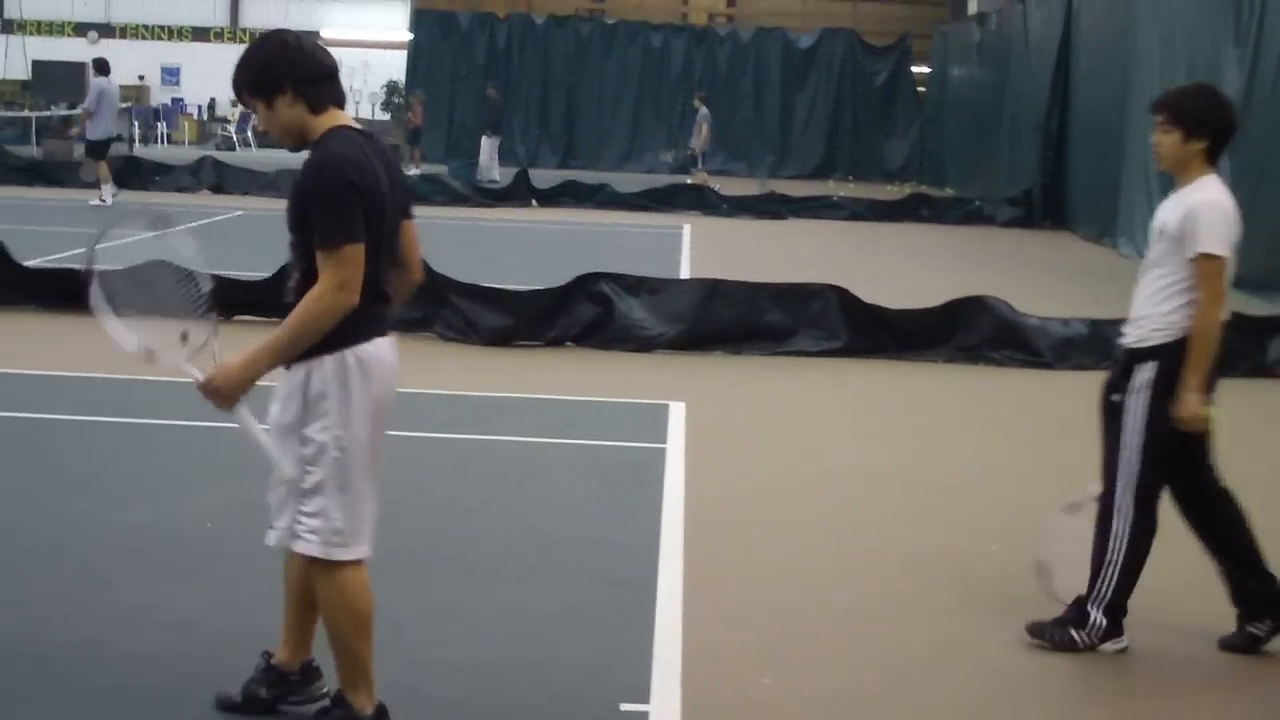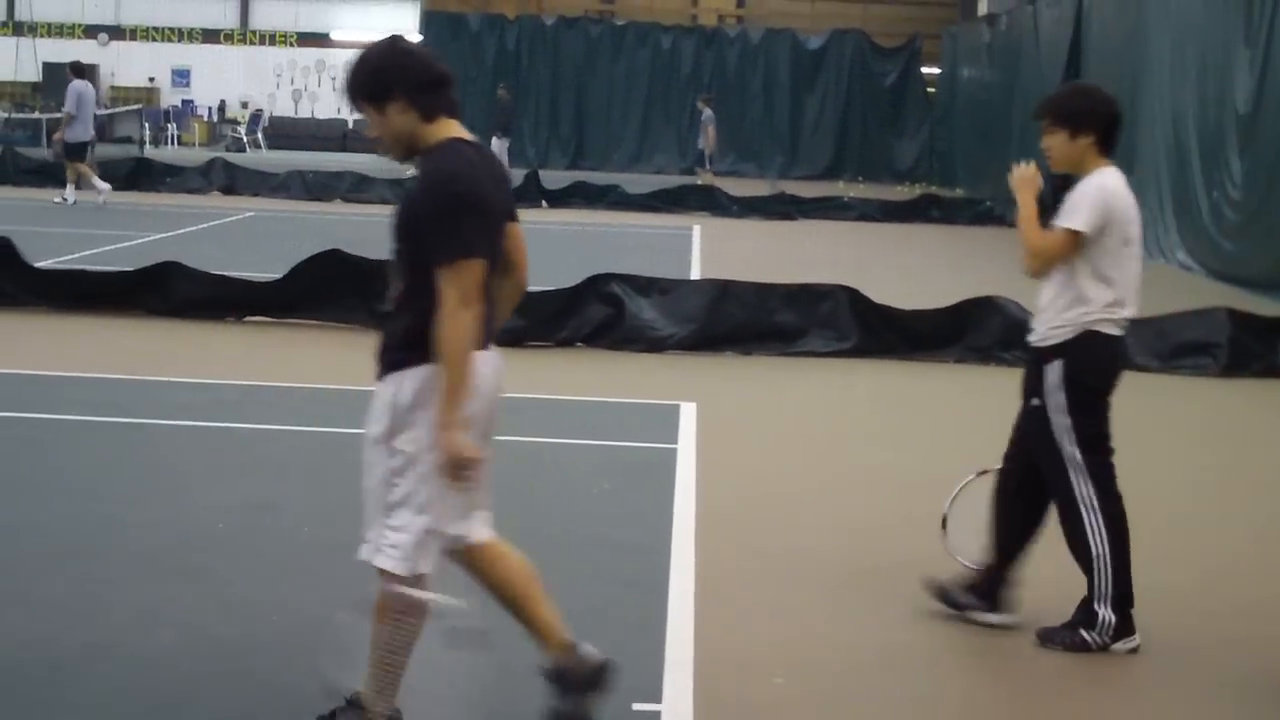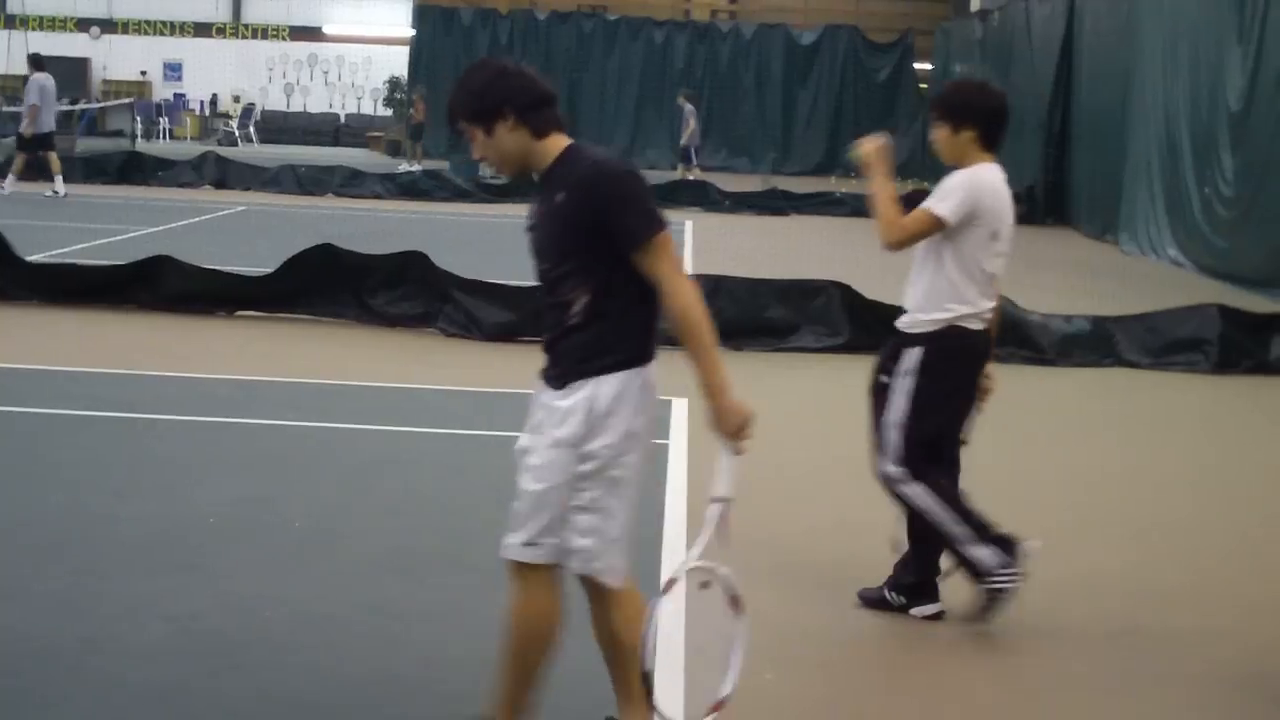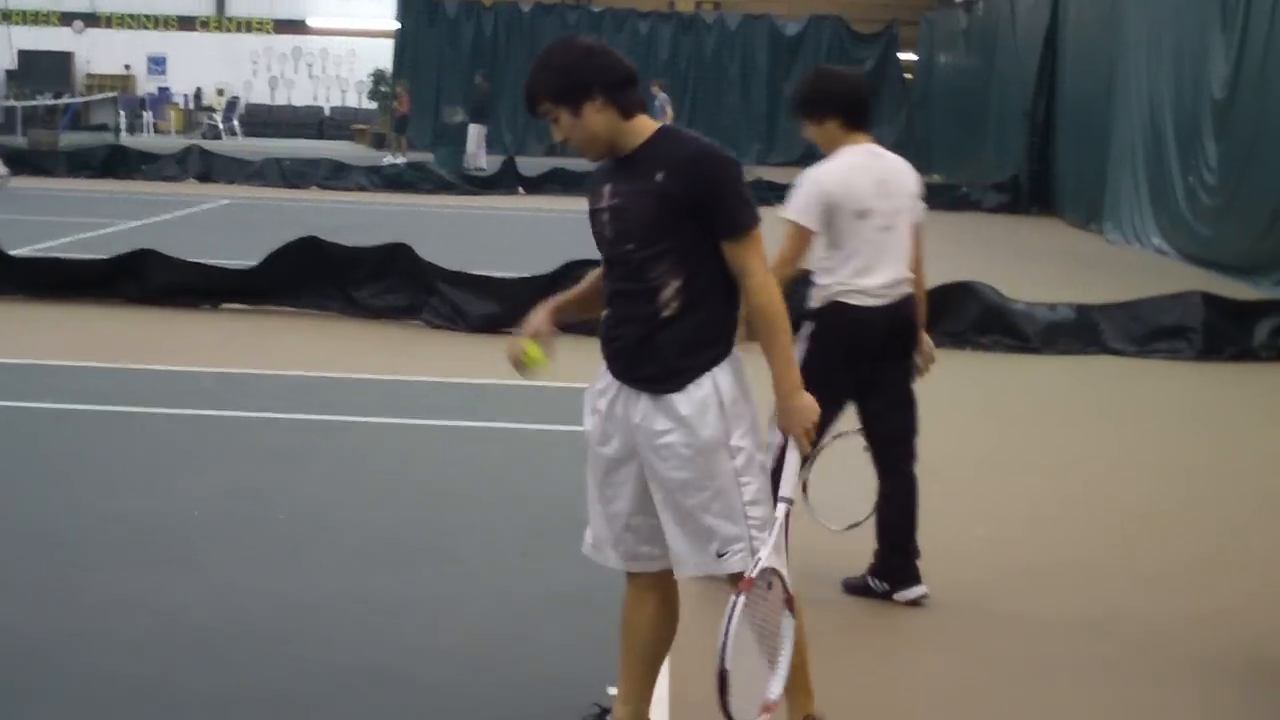
dt=0.4s
person 1, frame 1
left shoulder: (329, 169)
right shoulder: (374, 154)
left elbow: (337, 292)
right elbow: (411, 269)
left wrist: (249, 367)
left hip: (336, 366)
right hip: (354, 355)
left knee: (332, 542)
right knee: (309, 525)
person 1, frame 2
left shoulder: (443, 182)
right shoulder: (479, 163)
left elbow: (461, 307)
right elbow: (514, 275)
left wrist: (450, 425)
left hip: (429, 380)
right hip: (464, 370)
left knee: (402, 555)
right knee: (463, 534)
right ankle: (571, 658)
person 1, frame 3
left shoulder: (605, 182)
right shoulder: (549, 192)
left elbow: (671, 283)
left wrist: (719, 393)
left hip: (604, 394)
right hip: (566, 391)
left knee: (533, 560)
right knee: (599, 569)
person 1, frame 4
left shoulder: (699, 164)
right shoulder: (604, 181)
left elbow: (755, 279)
left wrist: (790, 390)
right wrist: (555, 309)
left hip: (697, 395)
right hip: (619, 394)
left knee: (742, 564)
right knee: (645, 568)
person 2, frame 1
left shoulder: (1207, 205)
right shoulder: (1184, 199)
left elbow: (1211, 308)
left wrist: (1191, 389)
left hip: (1163, 366)
right hip: (1155, 360)
left knee: (1129, 493)
right knee: (1196, 489)
left ankle: (1098, 621)
person 2, frame 2
left shoulder: (1097, 190)
right shoulder: (1102, 190)
left elbow: (1039, 261)
left wrist: (1024, 197)
left hip: (1073, 356)
right hip: (1073, 352)
left knee: (1084, 487)
right knee: (1024, 475)
left ankle: (1110, 619)
right ankle: (987, 590)
person 2, frame 3
left shoulder: (966, 185)
right shoulder: (995, 188)
left elbow: (895, 235)
left wrist: (878, 169)
right wrist: (978, 362)
left hip: (930, 343)
right hip: (966, 339)
left knee: (899, 465)
right knee: (927, 463)
left ankle: (993, 555)
right ankle: (915, 585)
person 2, frame 4
left shoulder: (819, 180)
right shoulder: (905, 173)
left elbow: (785, 265)
right elbow: (915, 264)
right wrist: (921, 329)
left hip: (843, 321)
right hip: (896, 316)
right knee: (894, 449)
right ankle: (898, 573)
